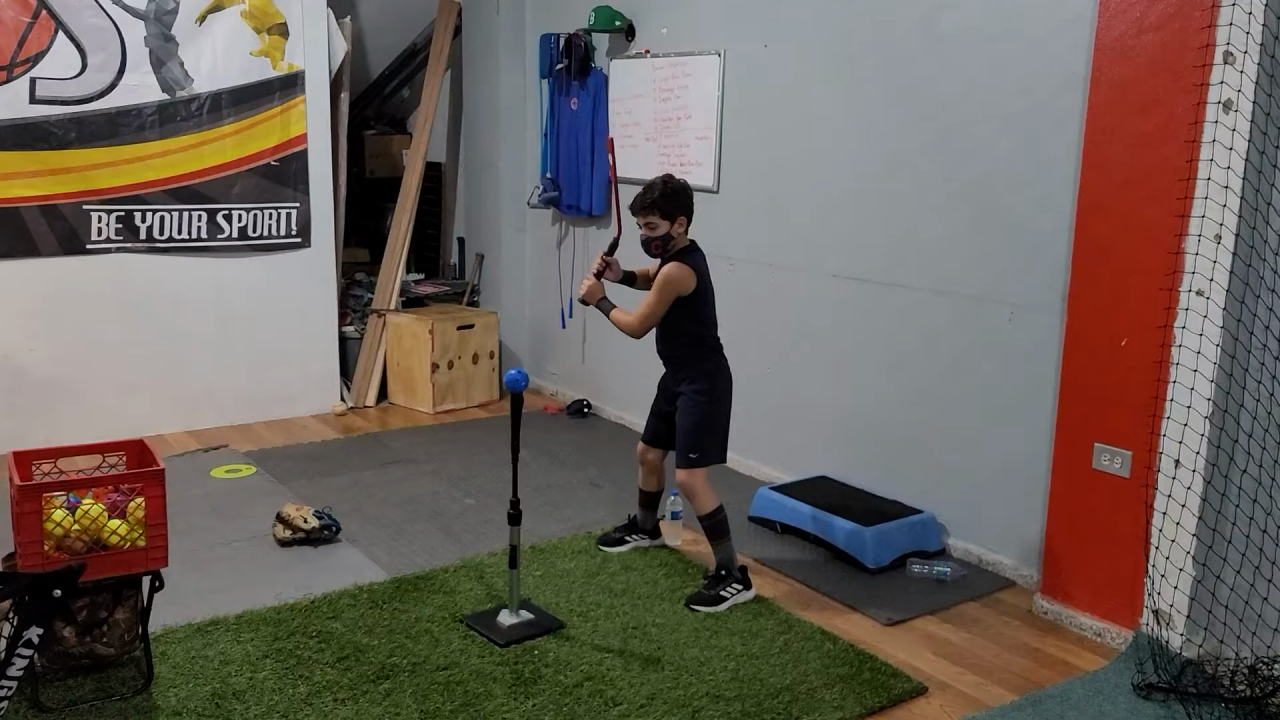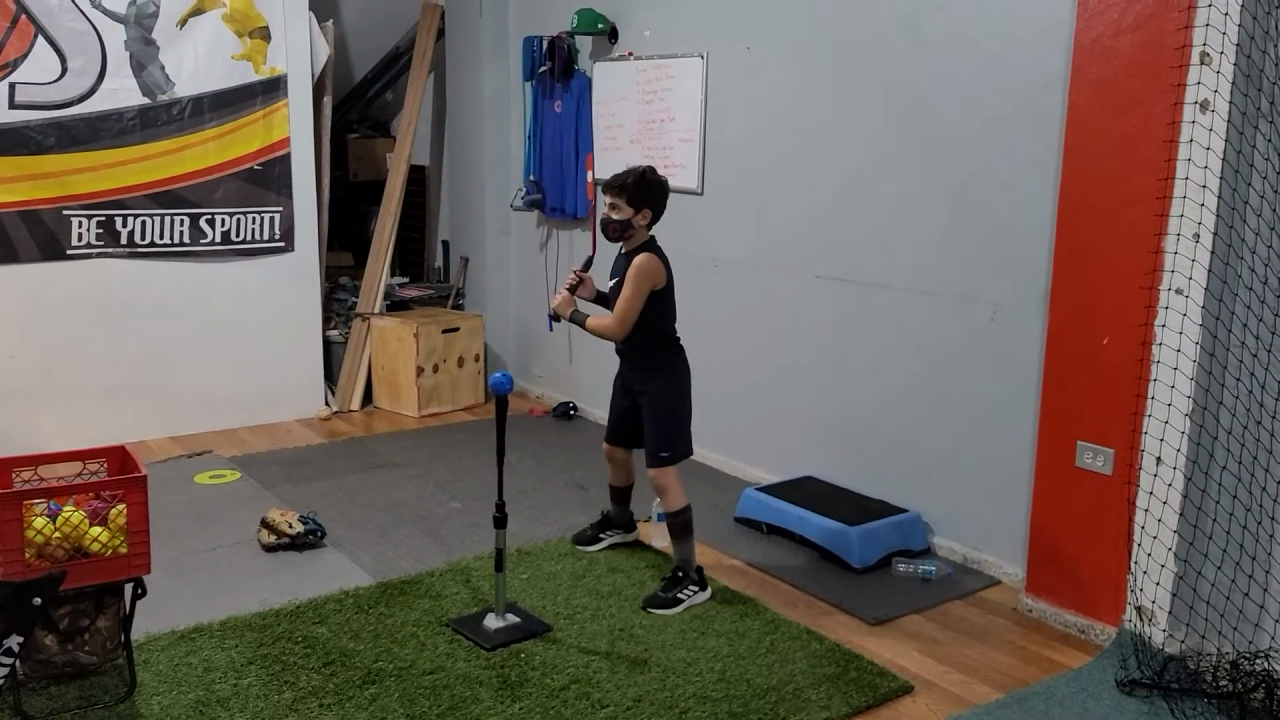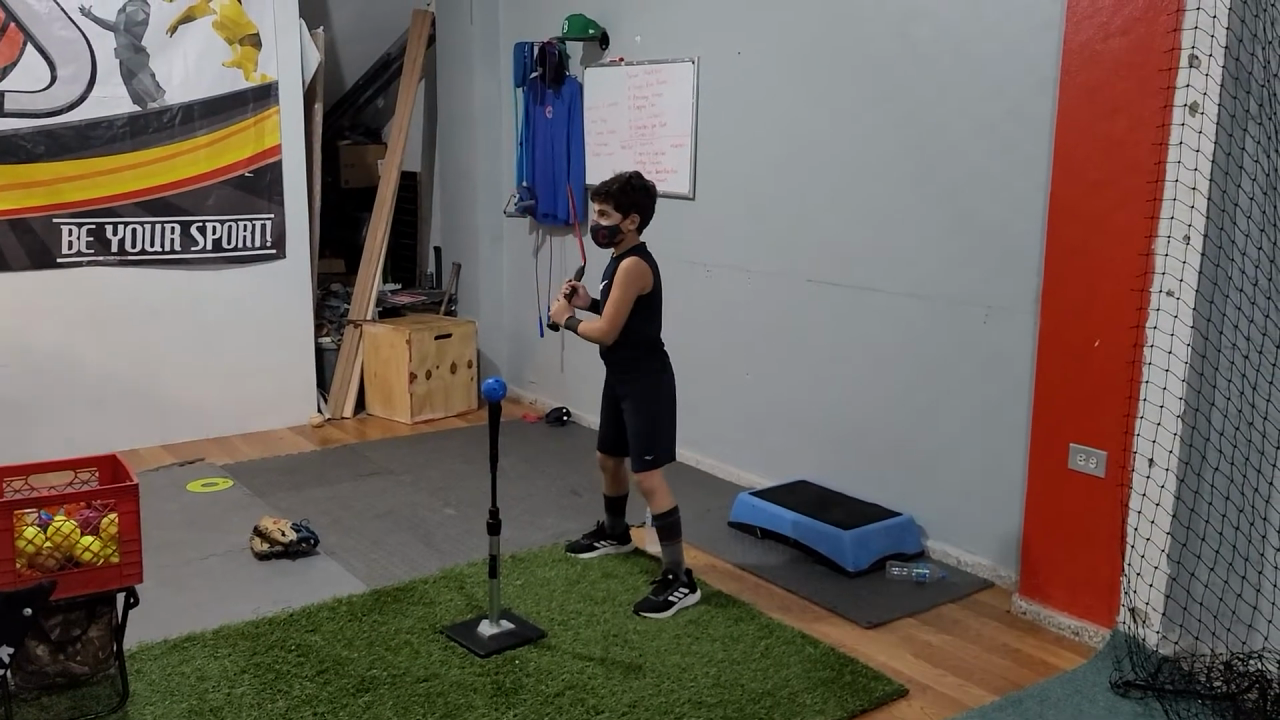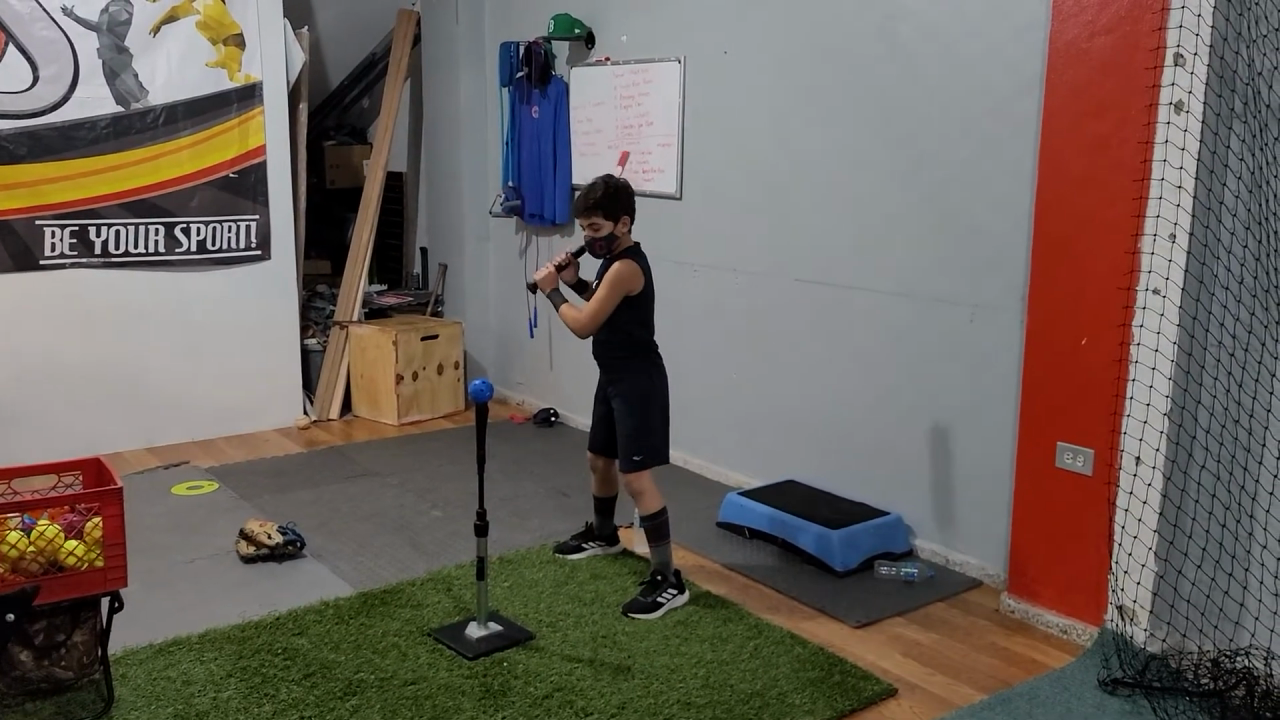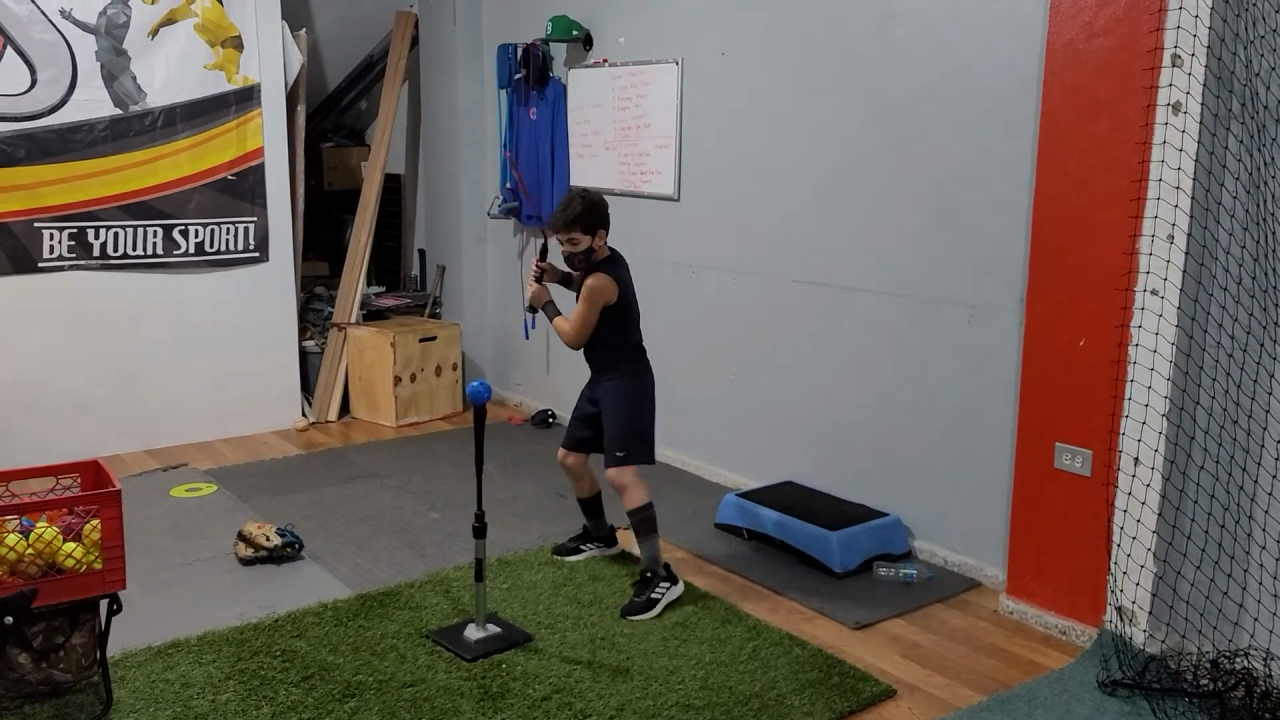
dt=1s
person 1, frame 1
left shoulder: (678, 270)
right shoulder: (677, 255)
left elbow: (637, 326)
right elbow: (651, 279)
left wrist: (599, 300)
right wrist: (620, 274)
left hip: (702, 383)
right hip: (679, 377)
left knee: (689, 477)
right knee: (649, 451)
left ankle: (733, 576)
right ankle: (644, 527)
person 1, frame 2
left shoulder: (646, 261)
right shoulder: (627, 253)
left elbow: (616, 328)
left wrist: (571, 311)
right wrist: (596, 294)
left hip: (662, 377)
right hip: (632, 371)
left knee: (662, 474)
right knee: (615, 449)
left ankle: (690, 577)
right ankle: (619, 522)
person 1, frame 3
left shoulder: (633, 265)
right shoulder: (621, 260)
left elbow: (606, 333)
left wrist: (567, 318)
right wrist: (589, 303)
left hip: (645, 381)
right hip: (621, 378)
left knee: (647, 477)
right knee: (609, 460)
left ankle: (679, 579)
right ankle: (614, 533)
person 1, frame 4
left shoulder: (626, 267)
right shoulder: (616, 260)
left elbow: (583, 325)
right elbow: (601, 306)
left wrist: (552, 290)
right wrist: (575, 282)
left hip: (638, 381)
right hip: (614, 377)
left knee: (637, 478)
right knee: (599, 459)
left ankle: (668, 580)
right ankle: (603, 534)
person 1, frame 5
left shoulder: (600, 280)
right shoulder: (604, 261)
left elbow: (574, 337)
left wrist: (545, 303)
right wrist: (560, 276)
left hip: (625, 380)
right hip: (604, 378)
left knee: (621, 474)
right knee: (570, 456)
left ankle: (659, 575)
right ankle: (599, 535)
